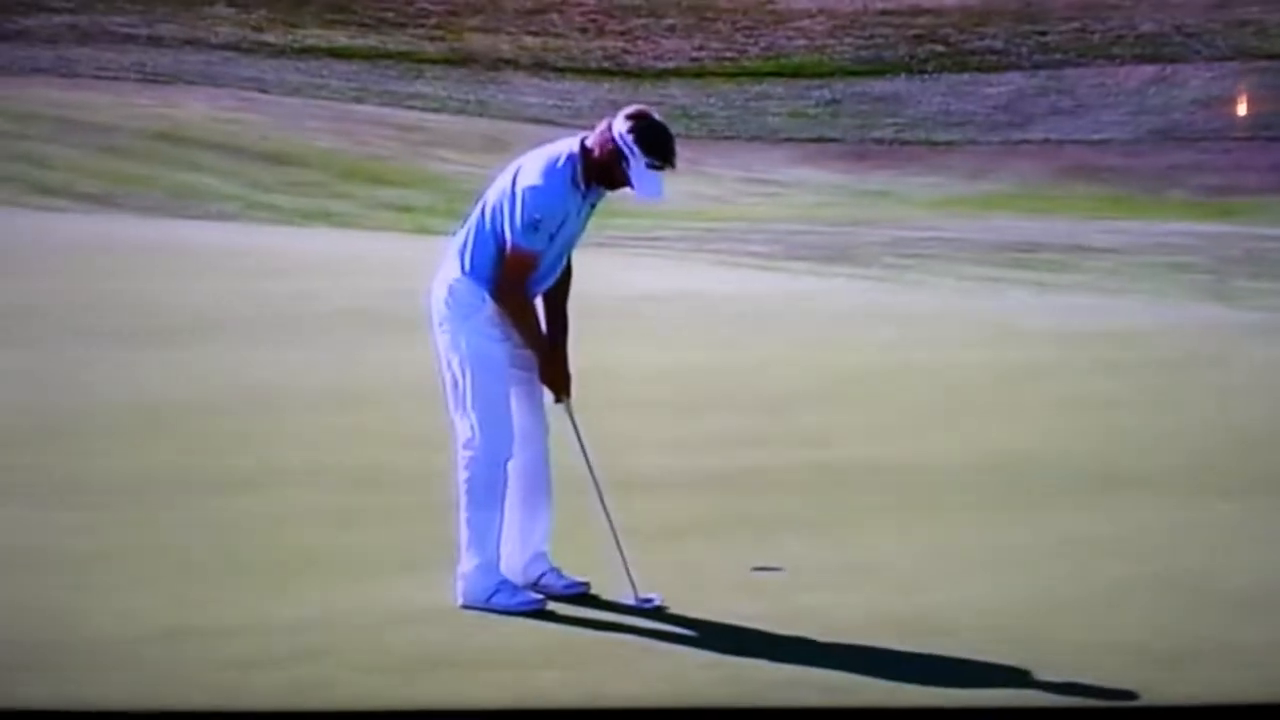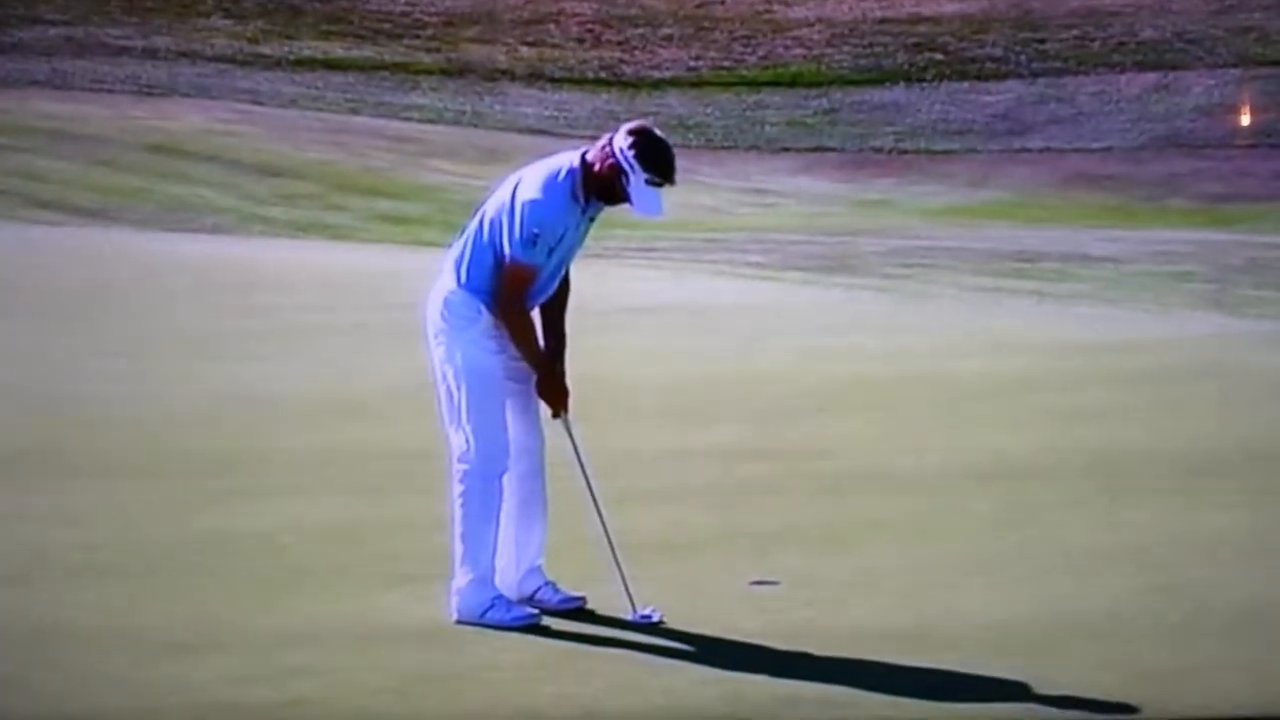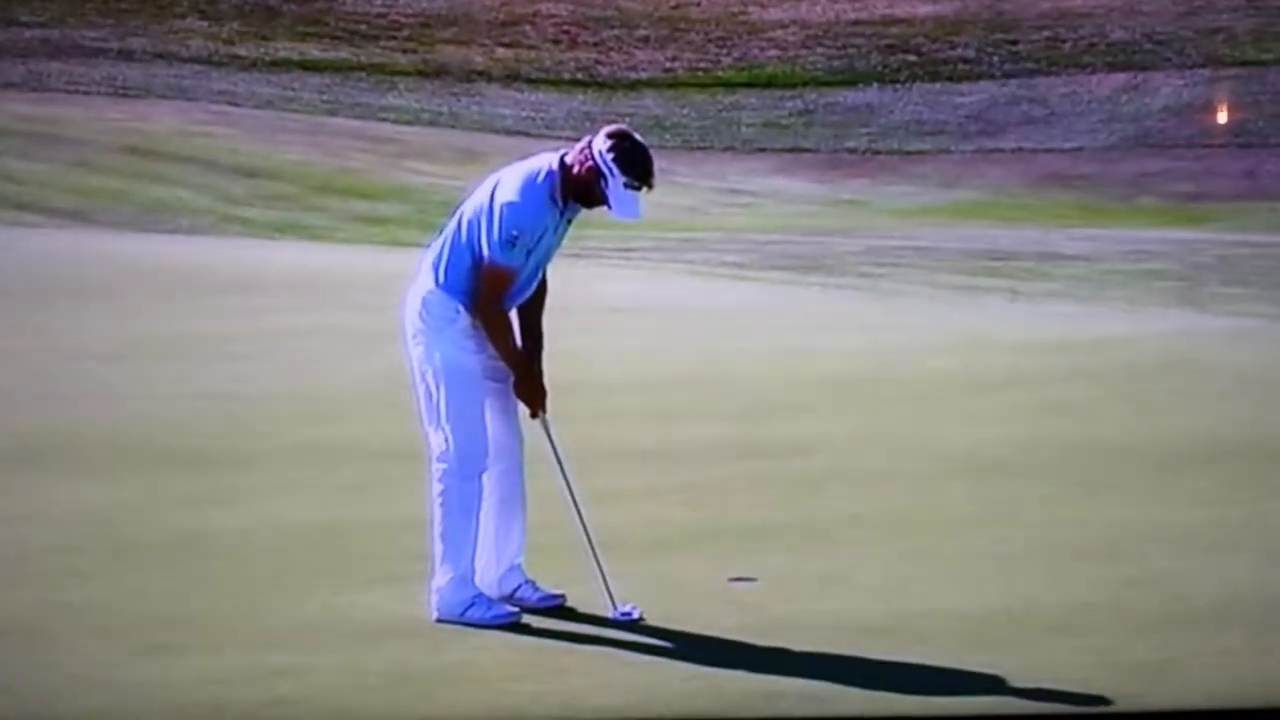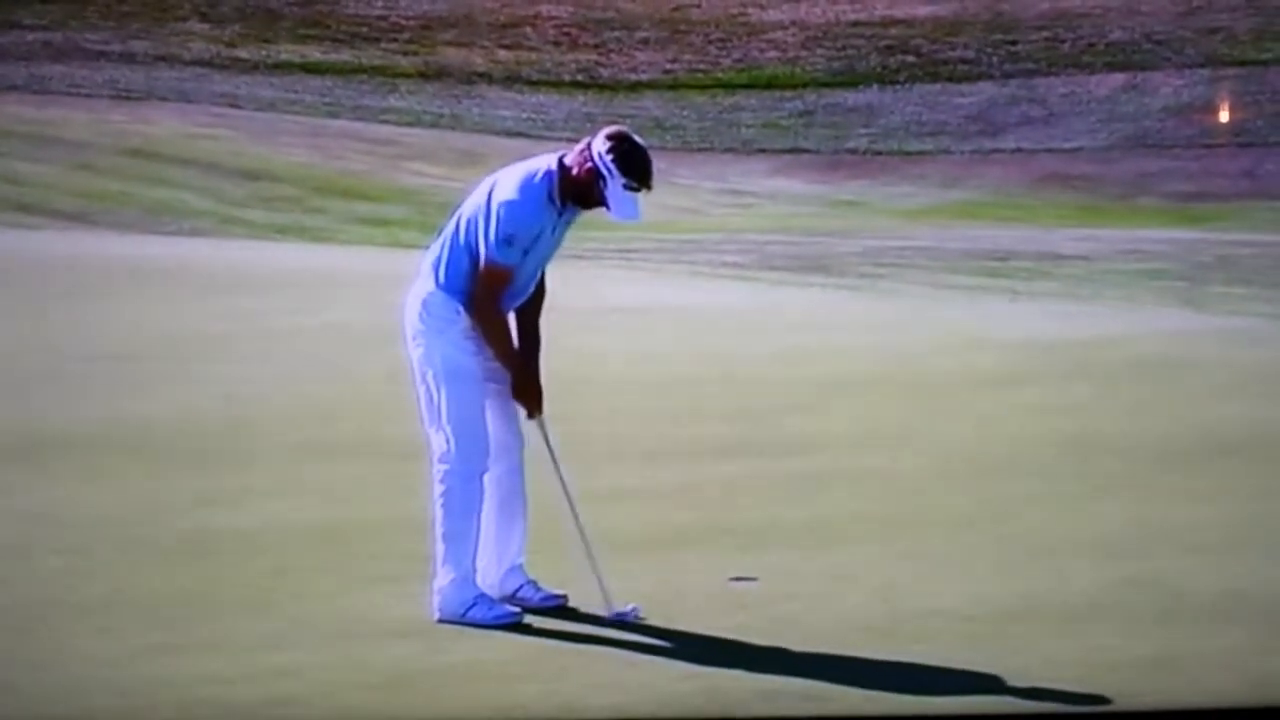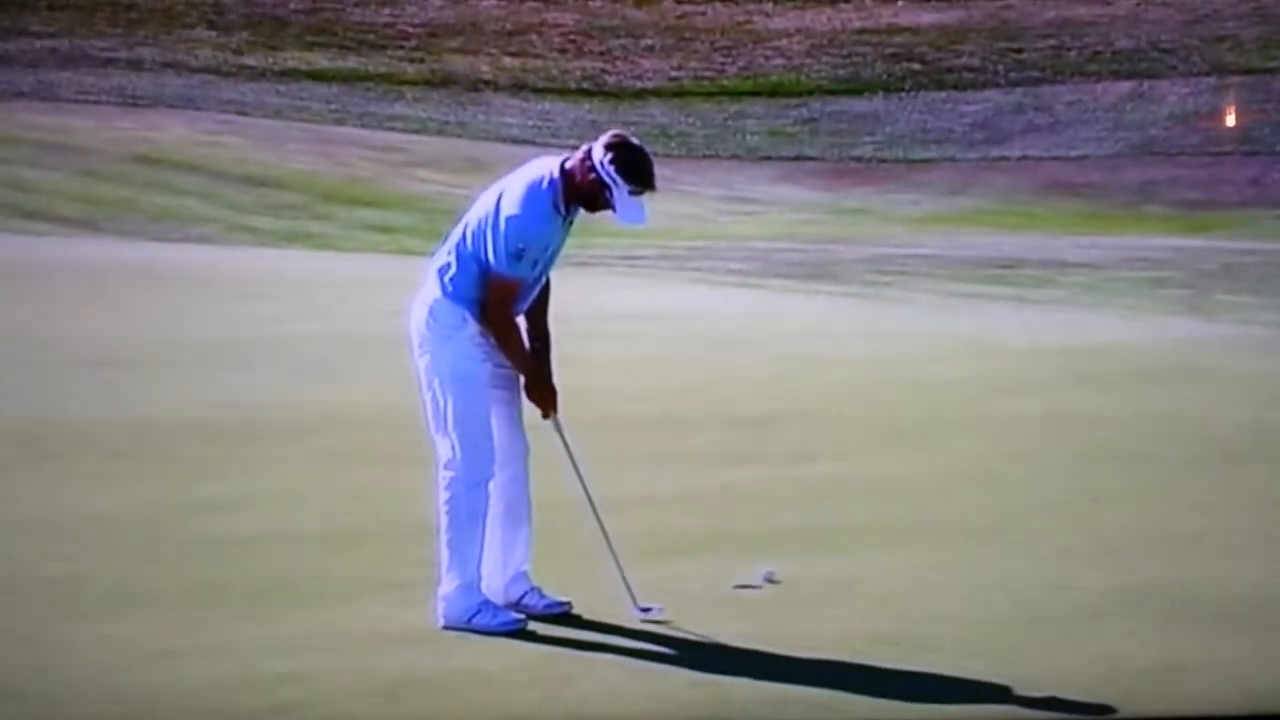
dt=1s
person 1, frame 1
left shoulder: (589, 178)
right shoulder: (545, 185)
right elbow: (511, 285)
left wrist: (558, 347)
right wrist: (547, 356)
left hip: (505, 304)
right hip: (472, 301)
left knee: (530, 439)
right knee: (489, 442)
left ankle: (527, 564)
right ankle: (480, 579)
person 1, frame 2
left shoulder: (588, 192)
right shoulder: (545, 198)
right elbow: (510, 299)
left wrist: (557, 360)
right wrist: (545, 372)
left hip: (500, 316)
right hip: (467, 315)
left knee: (525, 452)
right knee: (484, 456)
left ankle: (521, 578)
right ankle: (474, 593)
person 1, frame 3
left shoulder: (566, 193)
right shoulder: (523, 200)
right elbow: (489, 300)
left wrist: (533, 360)
right wrist: (522, 372)
left hip: (477, 316)
right hip: (445, 315)
left knee: (504, 450)
right knee: (463, 456)
left ankle: (501, 577)
right ankle: (453, 592)
person 1, frame 4
left shoulder: (567, 197)
right shoulder: (521, 201)
right elbow: (486, 298)
left wrist: (530, 362)
right wrist: (518, 372)
left hip: (479, 318)
right hip: (445, 316)
left knee: (505, 451)
right knee: (464, 457)
left ankle: (503, 577)
right ankle: (455, 593)
person 1, frame 5
left shoulder: (560, 187)
right shoulder: (529, 211)
right elbow: (498, 309)
left wrist: (542, 356)
right wrist: (532, 374)
left hip: (483, 323)
right hip: (453, 323)
left knee: (509, 457)
right knee: (470, 463)
left ankle: (508, 583)
right ankle: (460, 599)
